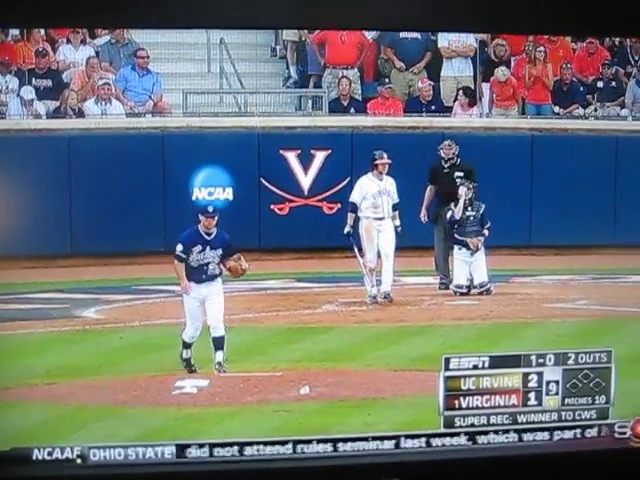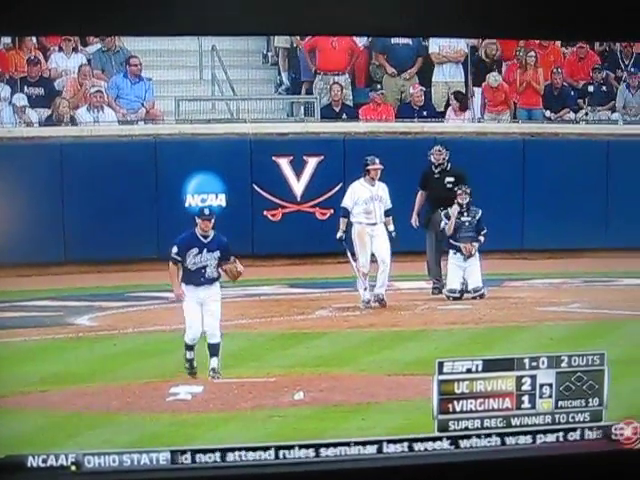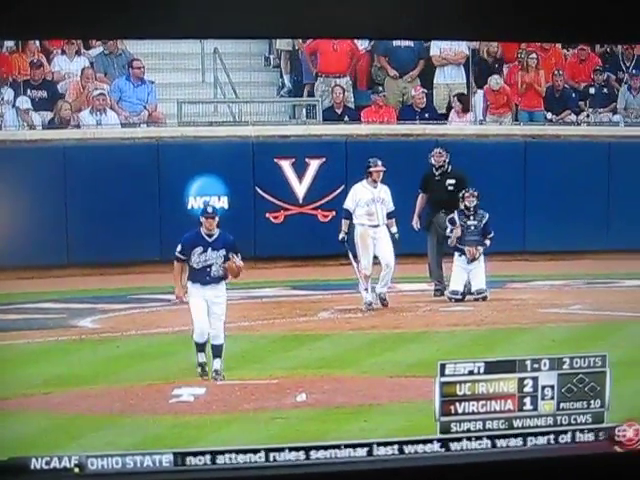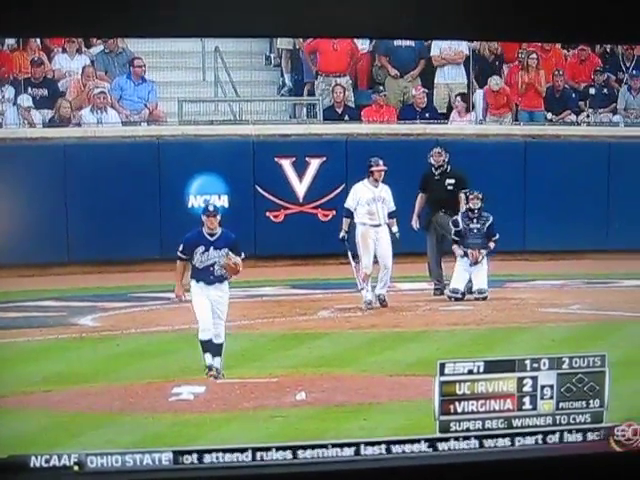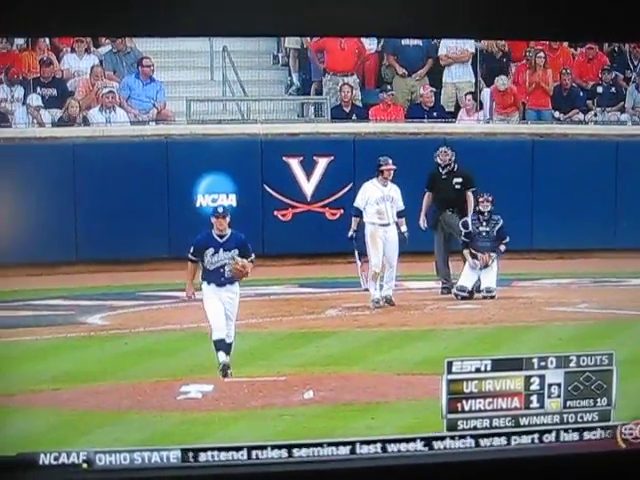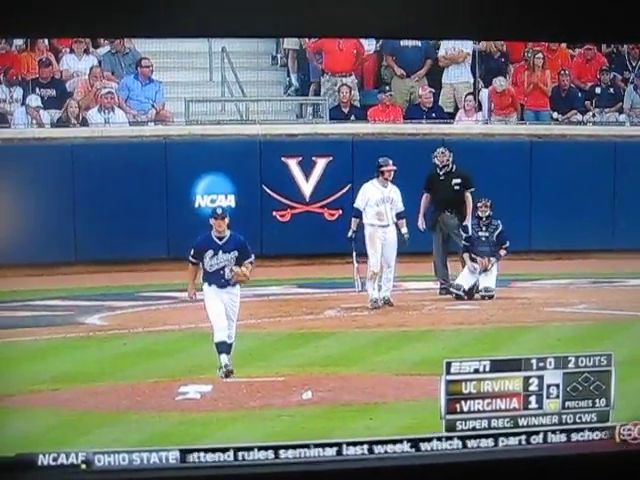
dt=0.1s
person 1, frame 1
left shoulder: (223, 238)
right shoulder: (188, 237)
left elbow: (227, 260)
right elbow: (178, 261)
left wrist: (238, 265)
right wrist: (183, 281)
left hip: (214, 286)
right hip: (192, 287)
left knee: (216, 323)
right knee: (193, 327)
left ankle: (219, 361)
right ankle: (186, 355)
person 1, frame 2
left shoulder: (221, 241)
right shoulder: (184, 240)
left elbow: (227, 263)
right elbow: (173, 263)
right wrist: (176, 287)
left hip: (212, 290)
right hip: (190, 290)
left knee: (213, 329)
right knee: (193, 331)
left ankle: (214, 367)
right ankle: (189, 357)
person 1, frame 3
left shoulder: (227, 239)
right shoulder: (189, 239)
left elbow: (235, 261)
right elbow: (178, 262)
left wrist: (237, 267)
right wrist: (178, 286)
left hip: (218, 289)
right hip: (196, 289)
left knee: (217, 330)
right knee: (201, 328)
left ankle: (217, 368)
right ankle: (201, 361)
person 1, frame 4
left shoulder: (229, 238)
right shoulder: (192, 238)
left elbow: (239, 260)
right elbow: (181, 261)
left wrist: (236, 267)
right wrist: (179, 285)
left hip: (221, 288)
right hip: (199, 287)
left knee: (218, 329)
right knee: (205, 326)
left ankle: (217, 365)
right ankle: (208, 363)
person 1, frame 5
left shoulder: (239, 239)
right shoulder: (202, 240)
left elbow: (249, 261)
right elbow: (192, 262)
left wrist: (245, 270)
right wrist: (189, 285)
left hip: (231, 289)
right hip: (210, 289)
left knee: (229, 329)
right knee: (218, 326)
left ankle: (225, 363)
person 1, frame 6
left shoulder: (238, 240)
right shoulder: (202, 242)
left elbow: (249, 263)
right elbow: (193, 264)
left wrist: (245, 274)
right wrist: (191, 286)
left hip: (232, 290)
right hip: (211, 290)
left knee: (230, 330)
right knee: (219, 328)
left ankle: (225, 362)
person 2, frame 1
left shoulder: (390, 182)
right shoulder: (363, 181)
left elbow: (394, 204)
right elbow: (353, 204)
left wrist: (397, 223)
right wrist: (349, 225)
left hip: (386, 223)
right hip: (369, 223)
left knee: (388, 255)
right knee: (370, 259)
left ankle: (386, 290)
right ankle: (372, 292)
person 2, frame 2
left shoulder: (383, 187)
right shoulder: (355, 187)
left elbow: (387, 210)
right elbow: (345, 210)
left wrist: (391, 228)
right wrist: (341, 230)
left hip: (379, 228)
right hip: (361, 229)
left knee: (385, 259)
right knee: (363, 265)
left ankle: (379, 293)
right ankle: (365, 298)
person 2, frame 3
left shoulder: (385, 190)
right shoulder: (357, 189)
left elbow: (389, 212)
right elbow: (347, 212)
left wrist: (394, 230)
right wrist: (343, 232)
left hip: (382, 230)
right hip: (364, 231)
left knee: (389, 262)
right knee: (365, 267)
left ankle: (381, 291)
right ankle: (367, 300)
person 2, frame 4
left shoulder: (386, 189)
right shoulder: (358, 188)
left elbow: (390, 212)
right elbow: (348, 211)
left wrist: (395, 230)
right wrist: (344, 230)
left hip: (383, 230)
right hip: (365, 230)
left knee: (386, 264)
right knee: (366, 266)
left ankle: (380, 293)
right ankle: (367, 299)
person 2, frame 5
left shoulder: (395, 189)
right shoulder: (368, 187)
left elbow: (399, 211)
right elbow: (357, 210)
left wrist: (404, 229)
right wrist: (353, 229)
left hip: (391, 229)
right hip: (374, 229)
left knee: (391, 264)
right knee: (375, 264)
left ankle: (387, 294)
right ankle: (375, 297)
person 2, frame 6
left shoulder: (394, 190)
right shoulder: (368, 188)
left elbow: (399, 212)
right elbow: (358, 210)
left wrist: (404, 230)
right wrist: (352, 230)
left hip: (390, 230)
right hip: (373, 230)
left knee: (389, 264)
right knee: (374, 264)
left ankle: (385, 295)
right ankle: (374, 298)
person 3, frame 1
left shoulder: (465, 169)
right shoulder: (436, 169)
right elbow: (431, 188)
right wrist: (424, 208)
right hip: (441, 210)
right knee: (441, 246)
right ankle: (444, 278)
person 3, frame 2
left shoulder: (456, 174)
right shoulder: (427, 174)
right elbow: (422, 194)
right wrist: (415, 213)
right hip: (432, 215)
right knee: (433, 251)
right ankle: (437, 283)
person 3, frame 3
left shoulder: (457, 176)
right shoulder: (427, 177)
right elbow: (422, 196)
right wrist: (416, 216)
right hip: (433, 218)
right knee: (434, 254)
right ankle: (438, 285)
person 3, frame 4
left shoulder: (456, 176)
right shoulder: (427, 176)
left elbow: (462, 197)
right elbow: (422, 196)
right wrist: (415, 215)
left hip: (451, 217)
right hip: (433, 217)
right knee: (433, 253)
right ankle: (438, 284)
person 3, frame 5
left shoulder: (463, 175)
right shoulder: (434, 175)
left elbow: (469, 195)
right elbow: (429, 195)
left wrist: (469, 217)
right wrist: (422, 215)
left hip: (459, 216)
right hip: (440, 216)
right knee: (440, 252)
right ankle: (446, 283)
person 3, frame 6
left shoulder: (461, 175)
right shoulder: (432, 177)
left elbow: (467, 196)
right elbow: (426, 196)
left wrist: (468, 217)
right wrist: (421, 216)
left hip: (457, 217)
right hip: (439, 218)
right knee: (439, 253)
right ankle: (444, 284)
person 4, frame 1
left shoulder: (479, 207)
right shoulder: (453, 208)
left elbow: (486, 228)
right elbow: (455, 219)
left wrist: (482, 238)
right wrist: (461, 198)
left hip: (477, 250)
right hip: (460, 251)
left knee: (483, 289)
right knee: (459, 290)
left ankle: (474, 277)
right ankle: (467, 280)
person 4, frame 2
left shoulder: (476, 213)
right shoulder: (449, 213)
left elbow: (482, 234)
right elbow: (447, 233)
left wrist: (477, 243)
right wrist: (453, 215)
left hip: (472, 256)
right hip: (455, 256)
left knee: (477, 293)
right knee: (452, 294)
left ankle: (468, 282)
right ankle: (460, 285)
person 4, frame 3
left shoulder: (483, 216)
right shoulder: (455, 217)
left elbow: (489, 238)
right elbow: (450, 243)
left wrist: (482, 247)
right wrist: (454, 236)
left hip: (477, 259)
right hip: (460, 258)
left knee: (480, 295)
right knee: (454, 296)
left ankle: (474, 284)
right ankle: (463, 284)
person 4, frame 4
left shoulder: (487, 219)
right shoulder: (459, 219)
left elbow: (494, 240)
right elbow: (454, 242)
left wrist: (485, 251)
right wrist: (457, 251)
left hip: (480, 261)
right hip: (463, 259)
left knee: (481, 295)
right knee: (453, 295)
left ankle: (477, 284)
right ankle: (464, 285)
person 4, frame 5
left shoulder: (497, 221)
right shoulder: (469, 221)
left elbow: (504, 243)
right elbow: (465, 244)
left wrist: (495, 254)
right wrist: (469, 259)
left hip: (490, 262)
right hip: (473, 261)
left knee: (489, 294)
right knee: (460, 293)
left ankle: (486, 284)
right ankle: (471, 286)
person 4, frame 6
left shoulder: (497, 226)
right shoulder: (470, 226)
left elbow: (505, 248)
right elbow: (465, 248)
left wrist: (495, 259)
right wrist: (468, 262)
left hip: (490, 265)
right hip: (473, 264)
left knee: (487, 294)
right knee: (456, 292)
left ankle: (487, 286)
right ankle: (470, 287)
